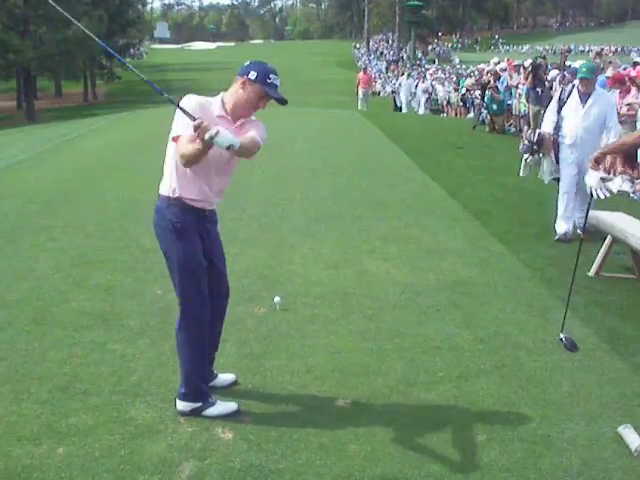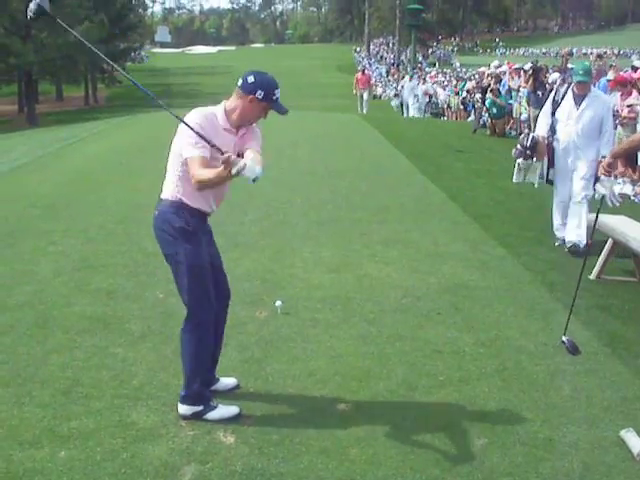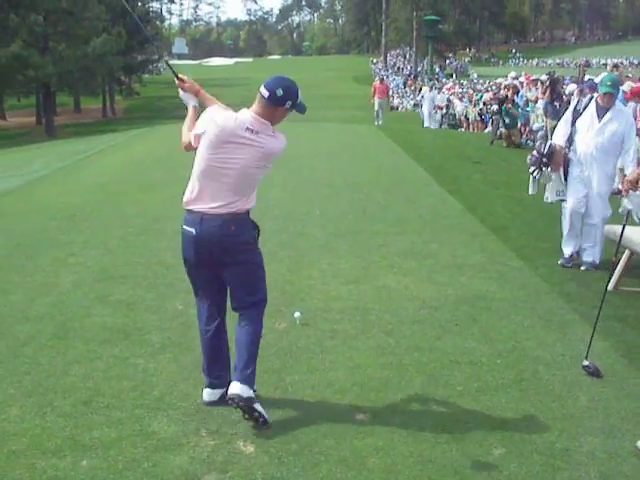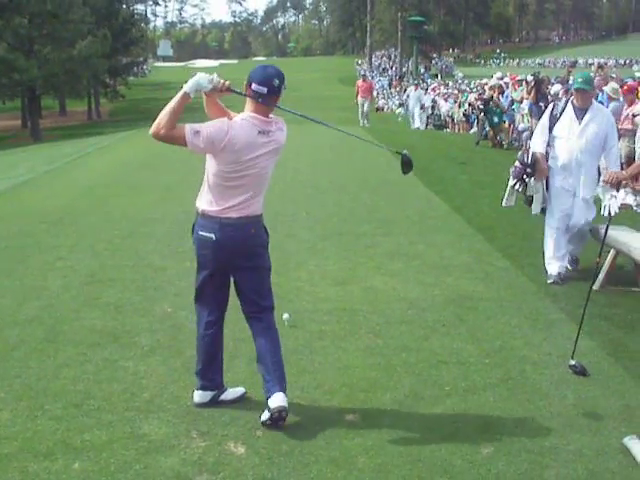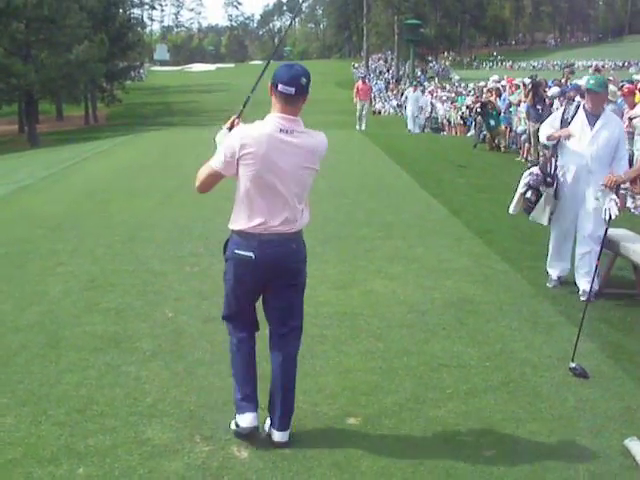
dt=0.5s
person 1, frame 1
left shoulder: (255, 127)
right shoulder: (195, 109)
left elbow: (247, 147)
right elbow: (185, 157)
left wrist: (226, 140)
right wrist: (204, 142)
left hip: (206, 217)
right hip: (176, 215)
left knee: (217, 295)
right knee: (194, 305)
left ankle: (203, 373)
right ankle: (192, 396)
person 1, frame 2
left shoulder: (248, 132)
right shoulder: (199, 122)
left elbow: (254, 160)
right elbow: (199, 178)
right wrist: (226, 171)
left hip: (196, 220)
right hip: (178, 220)
left knee: (218, 298)
right knee: (201, 308)
left ankle: (204, 376)
right ankle: (193, 400)
person 1, frame 3
left shoulder: (214, 120)
right shoulder: (277, 142)
left elbow: (187, 142)
left wrist: (194, 102)
right wrist: (200, 94)
left hip: (194, 226)
right hip: (238, 230)
left knee: (210, 308)
right knee: (251, 309)
left ankle: (215, 384)
right ankle: (241, 383)
person 1, frame 4
left shoulder: (224, 134)
right shoulder: (279, 132)
left elbow: (159, 131)
left wrist: (190, 89)
right wrist: (210, 95)
left hip: (211, 230)
right hip: (251, 231)
left knee: (210, 312)
right knee: (261, 314)
left ankle: (207, 387)
right ankle: (276, 392)
person 1, frame 5
left shoulder: (243, 136)
right shoulder: (318, 144)
left elbow: (202, 185)
left wrist: (222, 143)
left hip: (246, 247)
right hip: (290, 248)
left knee: (240, 326)
right knee: (285, 335)
left ankle: (246, 410)
right ankle: (280, 424)
person 2, frame 1
left shoulder: (606, 99)
right shoulder: (565, 93)
left elbow: (611, 127)
right elbow: (551, 114)
right wrist: (547, 135)
left hip: (590, 151)
right hip: (567, 148)
left knee: (585, 189)
right knee: (566, 187)
left ankle: (581, 221)
right ankle: (563, 229)
person 2, frame 2
left shoulder: (602, 101)
right shoulder: (559, 94)
left elbow: (607, 131)
right elbow: (545, 117)
left wrist: (604, 157)
right wrist: (541, 139)
left hip: (586, 156)
right hip: (562, 153)
left knee: (580, 196)
right knee: (561, 195)
left ankle: (576, 240)
right ankle: (562, 233)
person 2, frame 3
left shoulder: (625, 117)
left elbow: (629, 148)
right elbow: (564, 127)
right wrist: (558, 151)
left hip: (603, 172)
right hip: (578, 167)
left knee: (596, 216)
right knee: (572, 208)
left ankle: (590, 257)
right ankle: (570, 250)
person 2, frame 4
left shoulder: (604, 116)
right shoulder: (556, 109)
left elbow: (611, 149)
right elbow: (540, 135)
right wrist: (540, 160)
left hip: (585, 177)
right hip: (558, 174)
left knee: (580, 222)
right knee: (556, 221)
left ankle: (572, 251)
right ankle: (556, 267)
person 2, frame 5
left shoulder: (615, 124)
left elbow: (620, 159)
right elbow: (545, 130)
right wrist: (555, 133)
left hip: (597, 186)
right hip: (567, 183)
left knee: (591, 235)
right knee: (560, 229)
left ankle: (587, 283)
right ankle: (556, 271)
